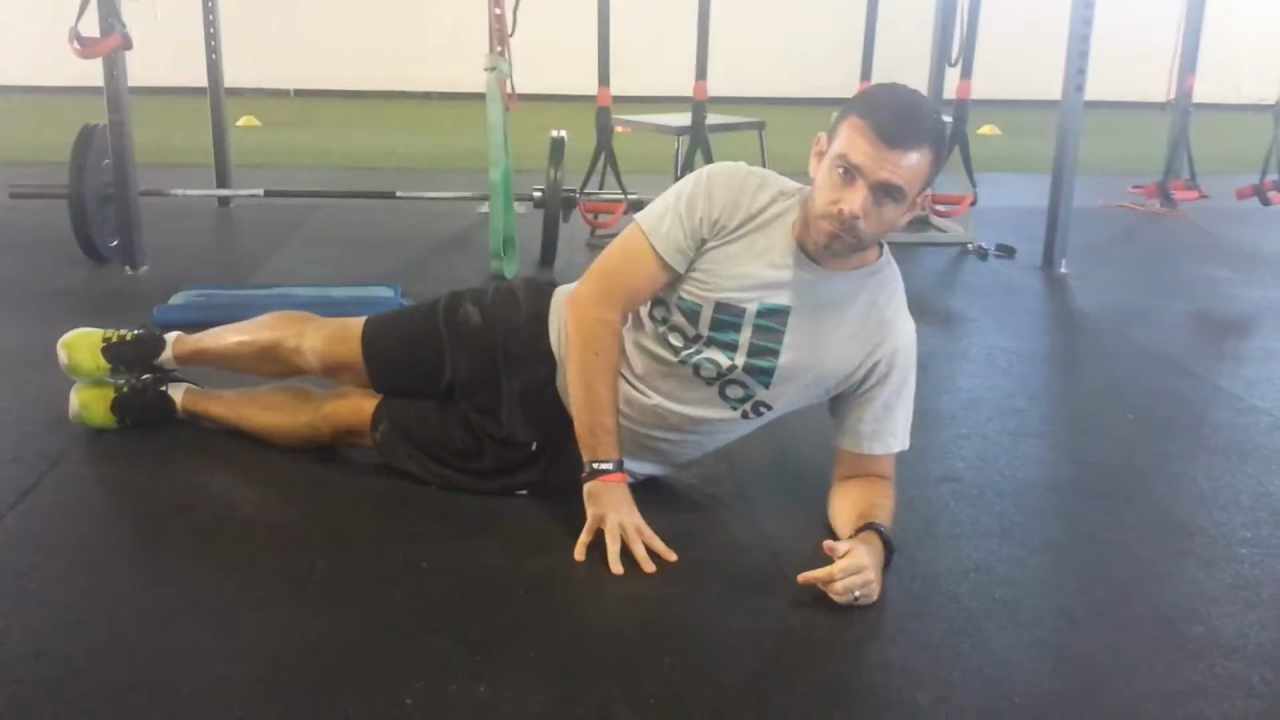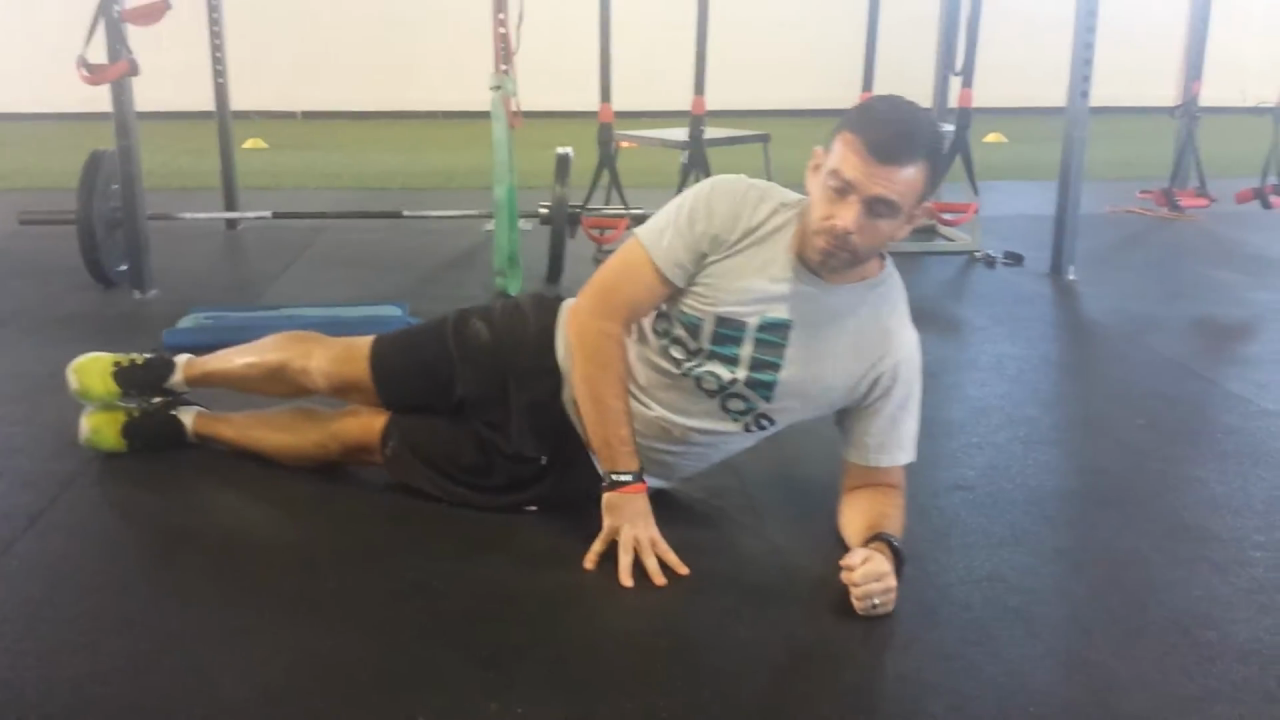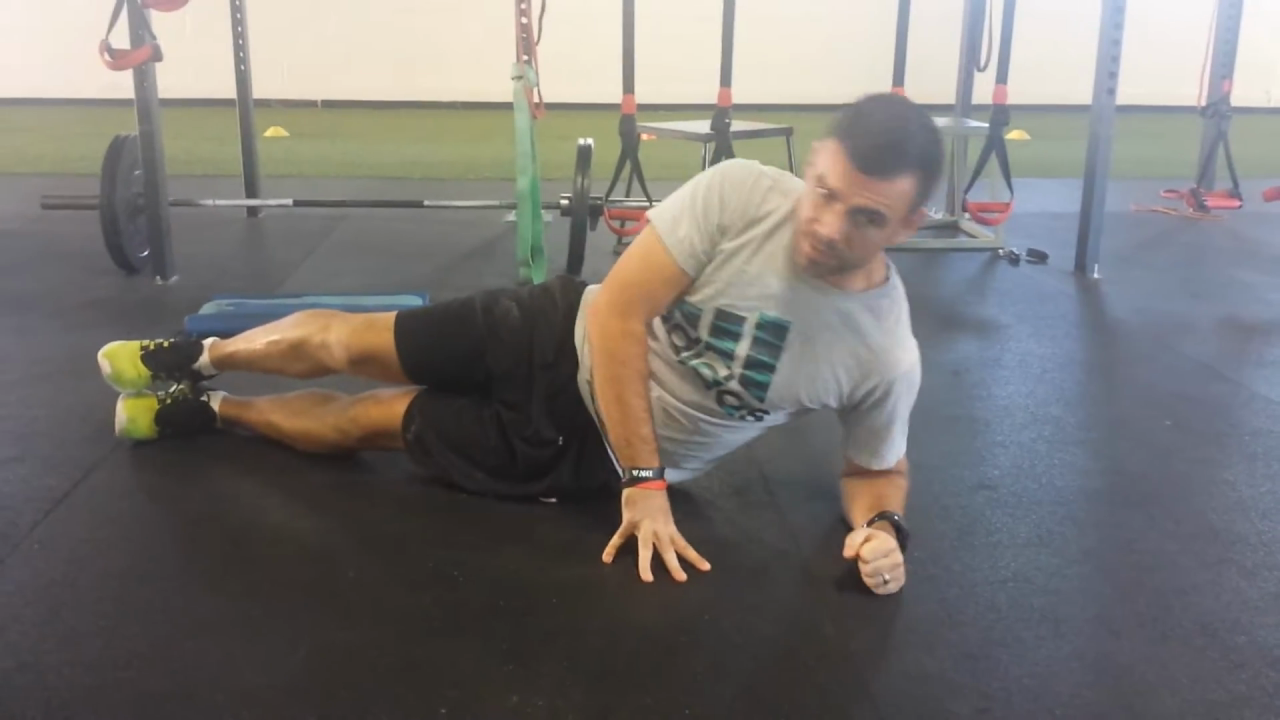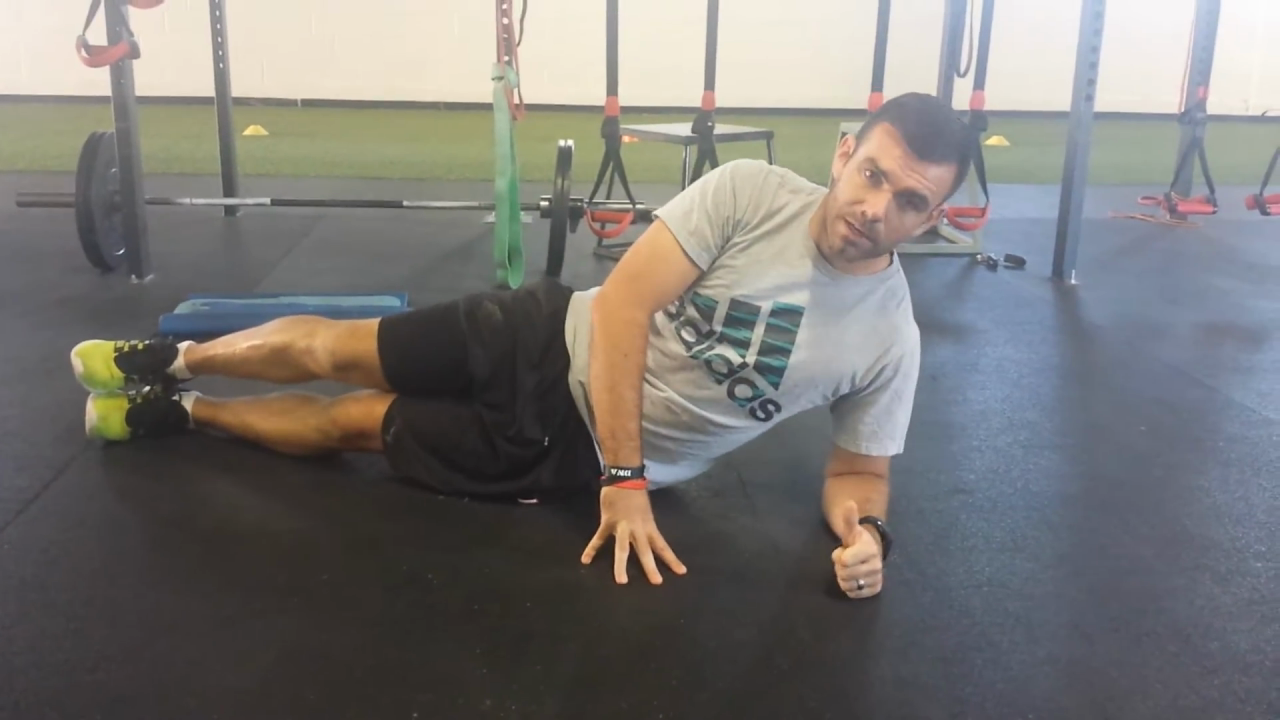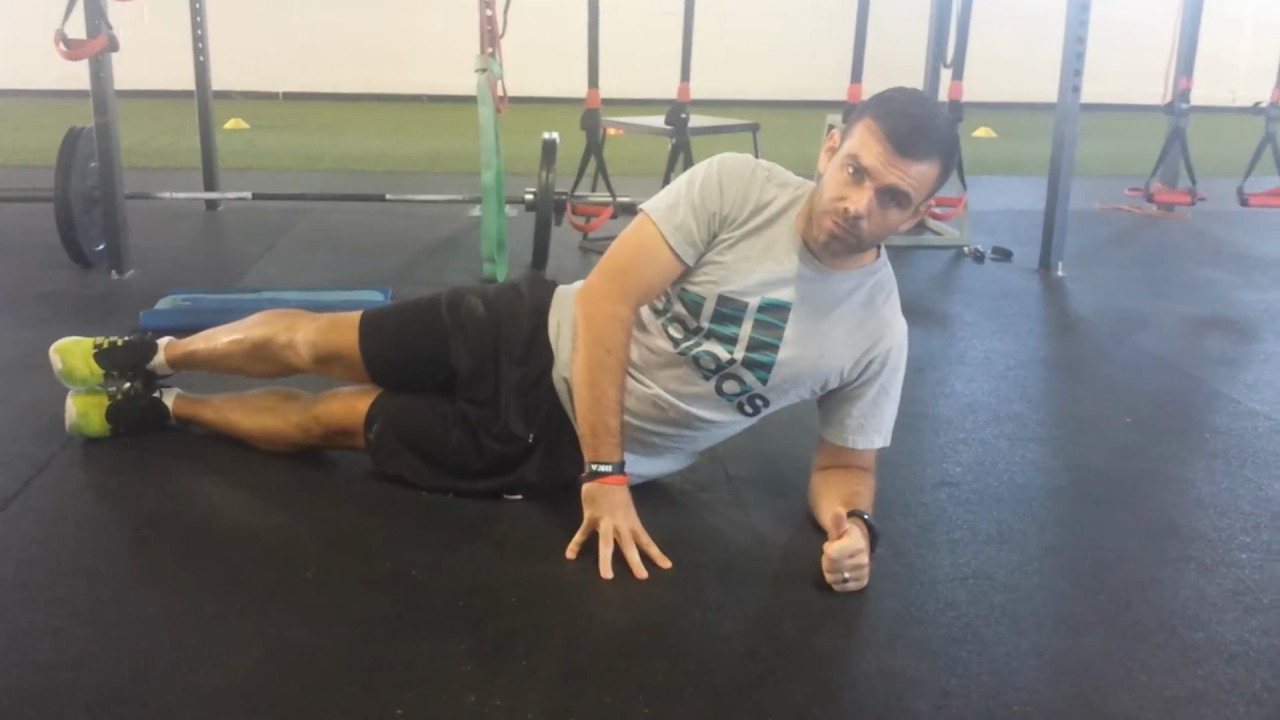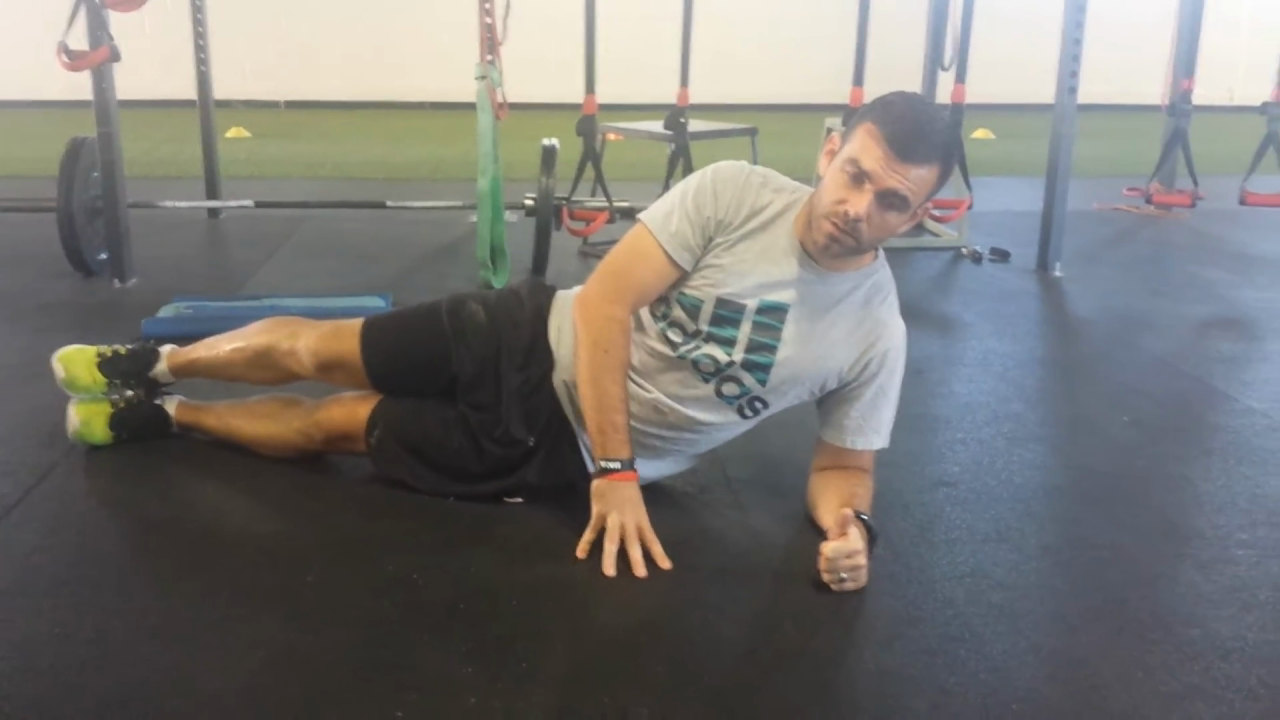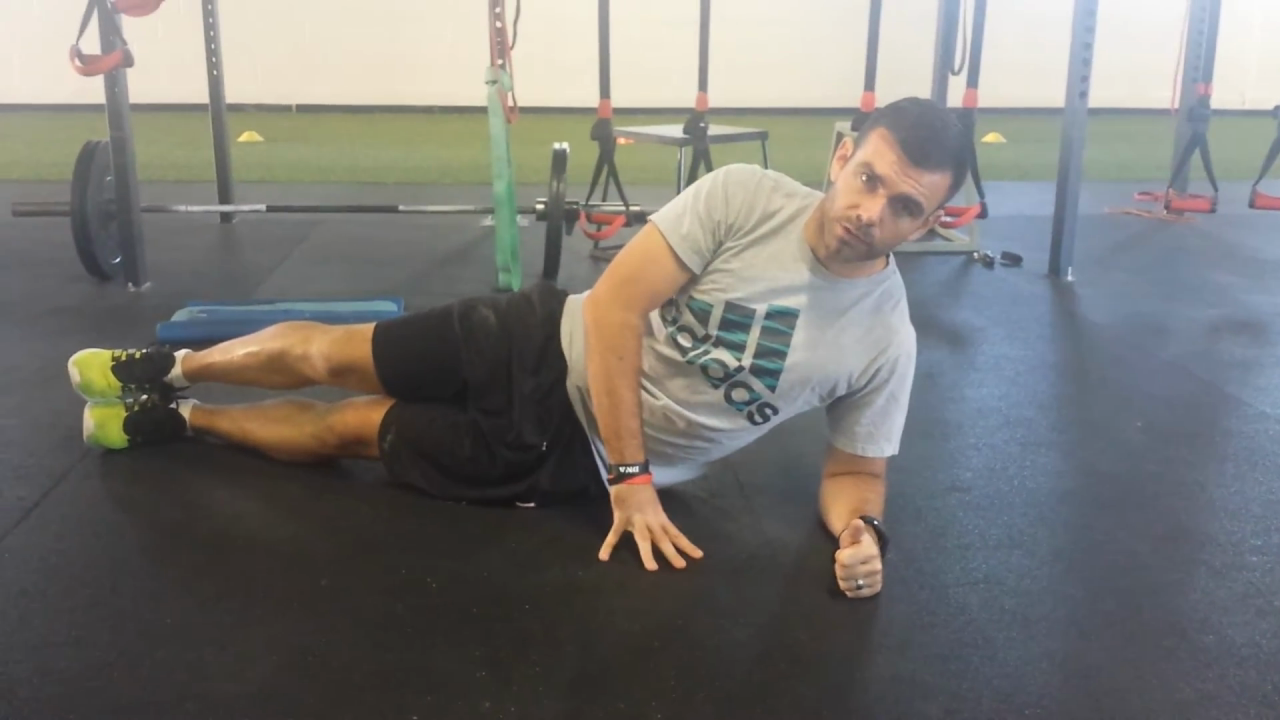
dt=0.7s
person 1, frame 1
left shoulder: (884, 338)
right shoulder: (729, 193)
left elbow: (865, 471)
right elbow: (594, 305)
left wrist: (868, 542)
right wrist: (605, 475)
left hip: (548, 444)
right hip: (539, 336)
left knee: (346, 416)
right knee: (320, 347)
left ankle: (173, 403)
right ankle: (161, 351)
person 1, frame 2
left shoulder: (887, 349)
right shoulder: (731, 206)
left elbow: (874, 483)
right elbow: (597, 315)
left wrist: (879, 549)
right wrist: (626, 487)
left hip: (562, 460)
right hip: (545, 353)
left knee: (352, 436)
right knee: (329, 368)
left ankle: (181, 426)
right ankle: (171, 376)
person 1, frame 3
left shoulder: (887, 355)
right shoulder: (740, 193)
left elbow: (875, 468)
right elbow: (619, 313)
left wrist: (882, 527)
right wrist: (647, 482)
left hip: (585, 447)
right hip: (565, 335)
left knee: (374, 419)
right knee: (346, 340)
left ankle: (208, 411)
right ankle: (196, 357)
person 1, frame 4
left shoulder: (890, 341)
right shoulder: (749, 191)
left elbow: (858, 469)
right elbow: (623, 306)
left wrist: (863, 531)
right wrist: (628, 481)
left hip: (566, 448)
right hip: (549, 338)
left knee: (352, 421)
right knee: (329, 351)
left ankle: (179, 413)
right ankle: (173, 362)
person 1, frame 5
left shoulder: (878, 335)
right shoulder: (736, 184)
left elbow: (845, 462)
right elbow: (607, 300)
left wrist: (852, 526)
right wrist: (608, 475)
left hip: (549, 444)
right hip: (533, 334)
left knee: (333, 417)
right knee: (311, 344)
left ankle: (159, 409)
right ankle: (151, 357)
person 1, frame 6
left shoulder: (875, 337)
right shoulder: (735, 192)
left elbow: (843, 464)
right elbow: (605, 304)
left wrist: (850, 527)
right wrist: (619, 475)
left hip: (552, 449)
right hip: (536, 341)
left knee: (337, 424)
right knee: (316, 352)
left ankle: (165, 416)
right ankle: (156, 366)
person 1, frame 7
left shoulder: (885, 342)
right shoulder: (744, 194)
left elbow: (853, 469)
right elbow: (613, 306)
left wrist: (861, 531)
right wrist: (635, 478)
left hip: (564, 454)
right hip: (548, 344)
left knee: (349, 428)
right knee: (326, 355)
left ankle: (178, 420)
right ankle: (167, 369)
